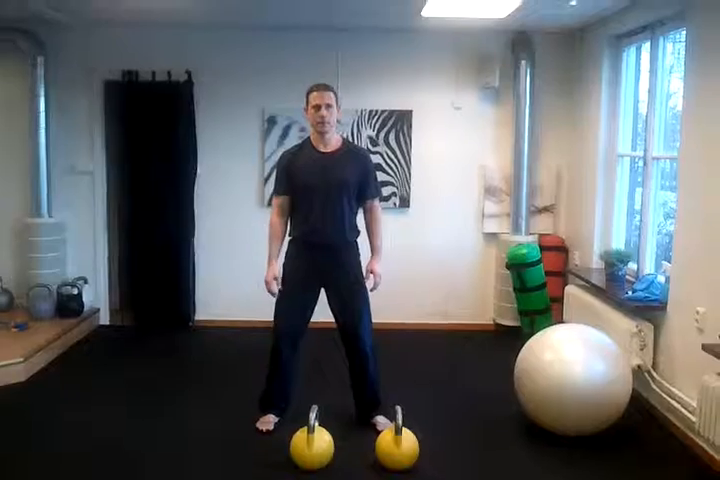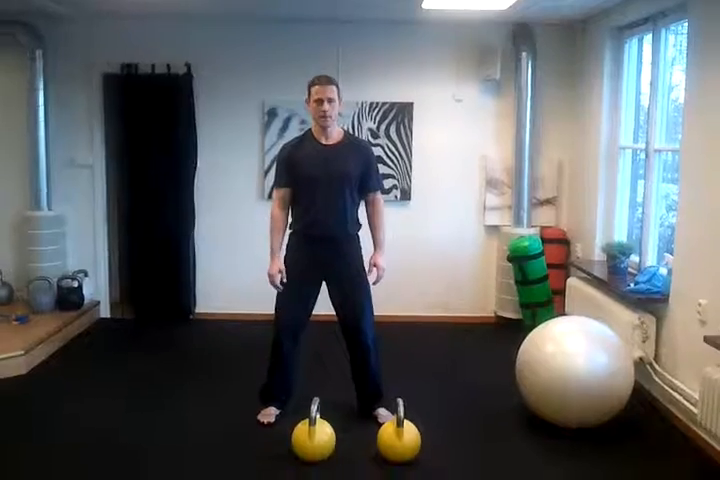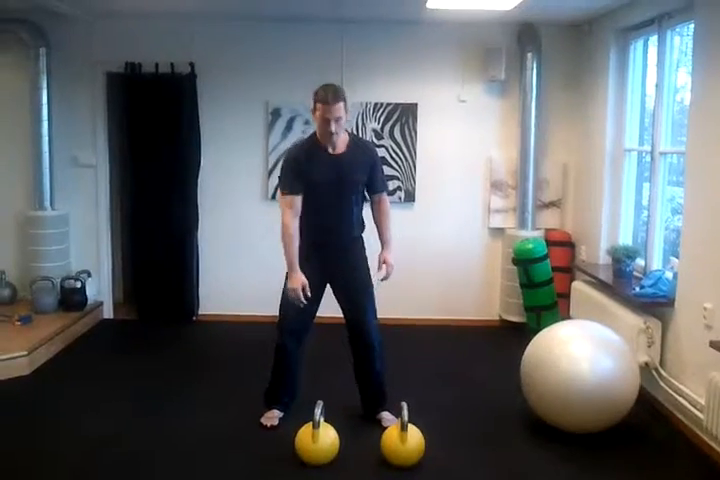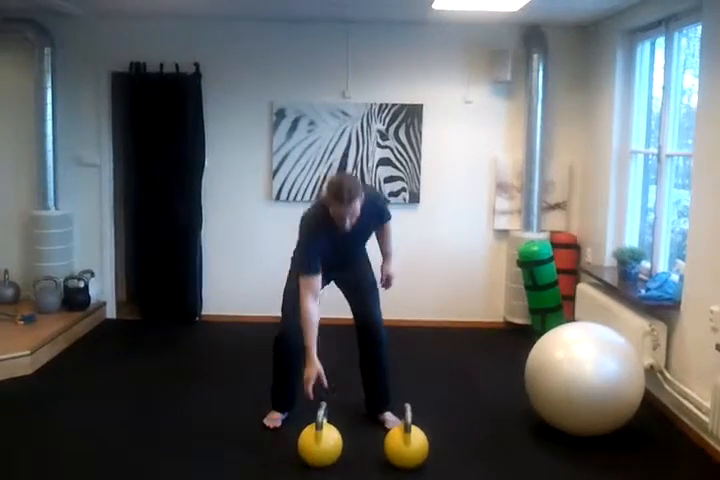
dt=0.3s
person 1, frame 1
left shoulder: (359, 158)
right shoulder: (291, 159)
left elbow: (372, 209)
right elbow: (279, 213)
left wrist: (376, 257)
right wrist: (272, 262)
left hip: (344, 257)
right hip: (301, 257)
left knee: (359, 335)
right knee: (286, 334)
left ankle: (370, 409)
right ankle: (273, 407)
person 1, frame 2
left shoulder: (360, 151)
right shoulder: (292, 151)
left elbow: (374, 202)
right elbow: (280, 206)
left wrist: (379, 250)
right wrist: (275, 256)
left hip: (346, 250)
right hip: (302, 251)
left knee: (360, 328)
right knee: (287, 327)
left ankle: (371, 403)
right ankle: (274, 400)
person 1, frame 3
left shoulder: (366, 153)
right shoulder: (297, 156)
left elbow: (379, 199)
right elbow: (289, 214)
left wrist: (386, 246)
right wrist: (294, 270)
left hip: (351, 254)
right hip: (308, 254)
left knee: (365, 329)
right knee: (291, 328)
left ankle: (376, 406)
right ankle: (277, 403)
person 1, frame 4
left shoulder: (375, 200)
right shoulder: (312, 224)
left elbow: (384, 224)
right elbow: (309, 297)
left wrist: (387, 260)
right wrist: (312, 359)
left hip: (354, 259)
right hip: (310, 268)
left knee: (372, 326)
right knee: (288, 332)
left ankle: (380, 407)
right ankle: (280, 405)
